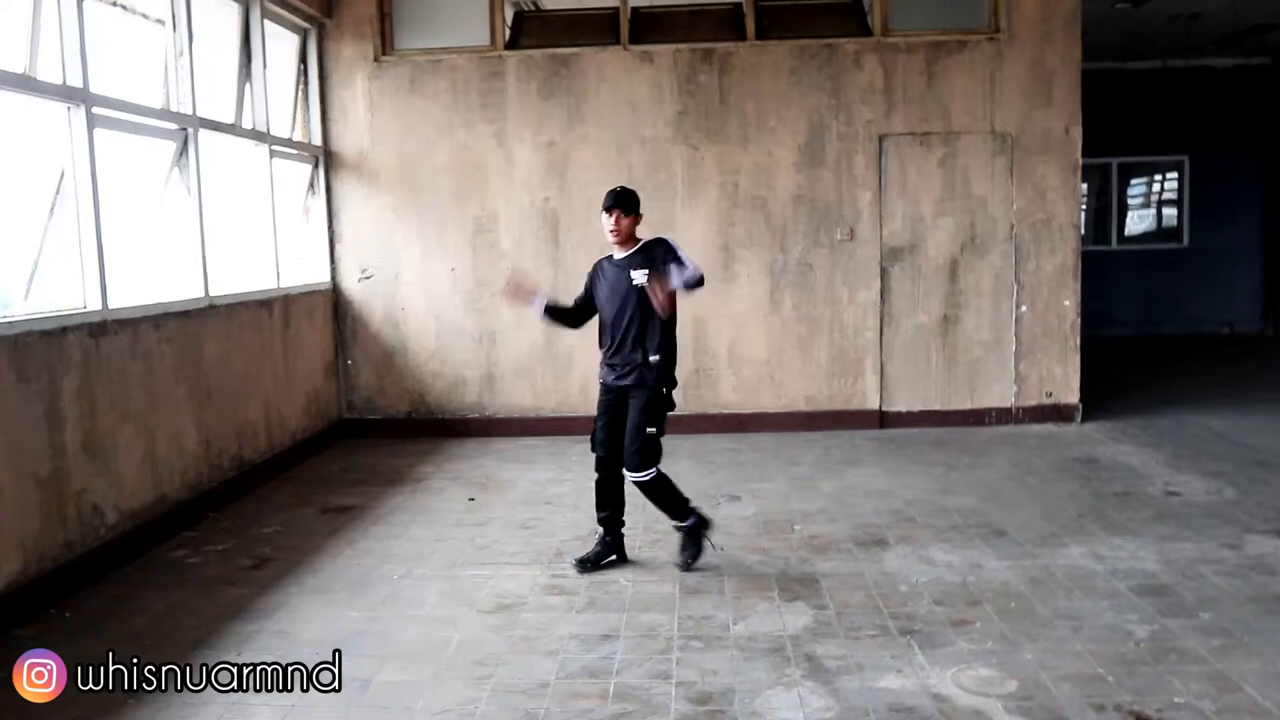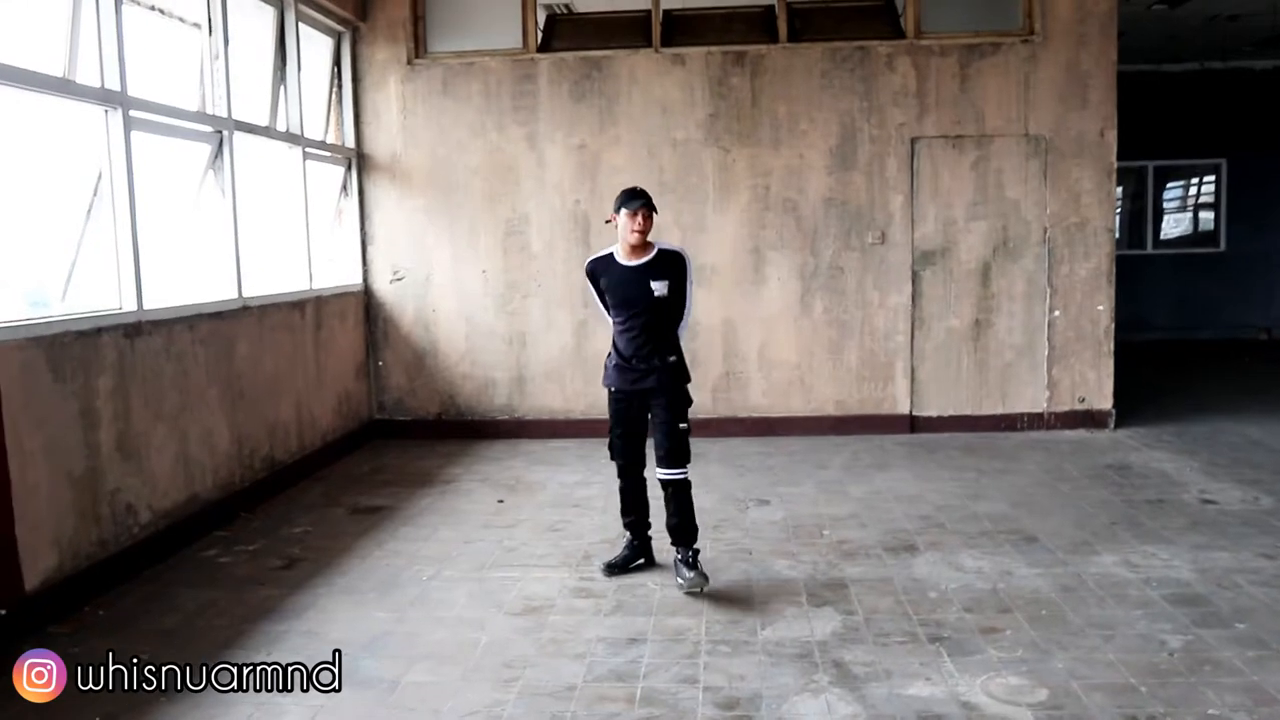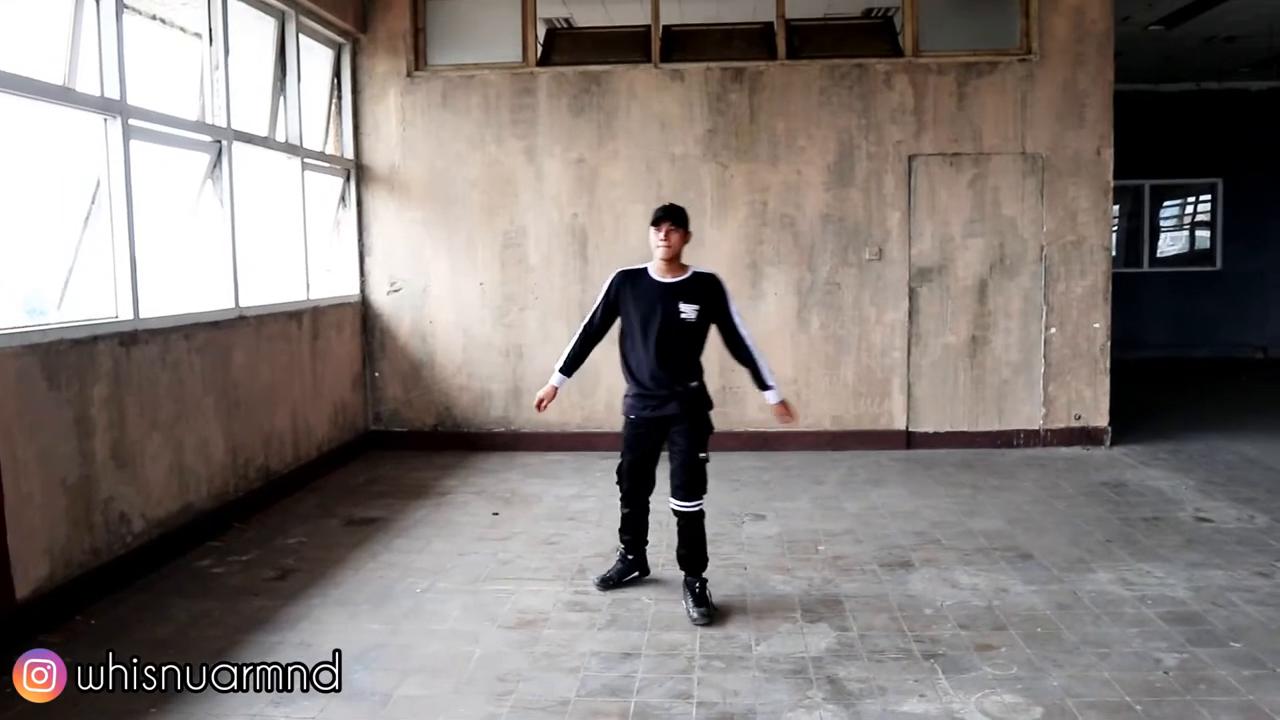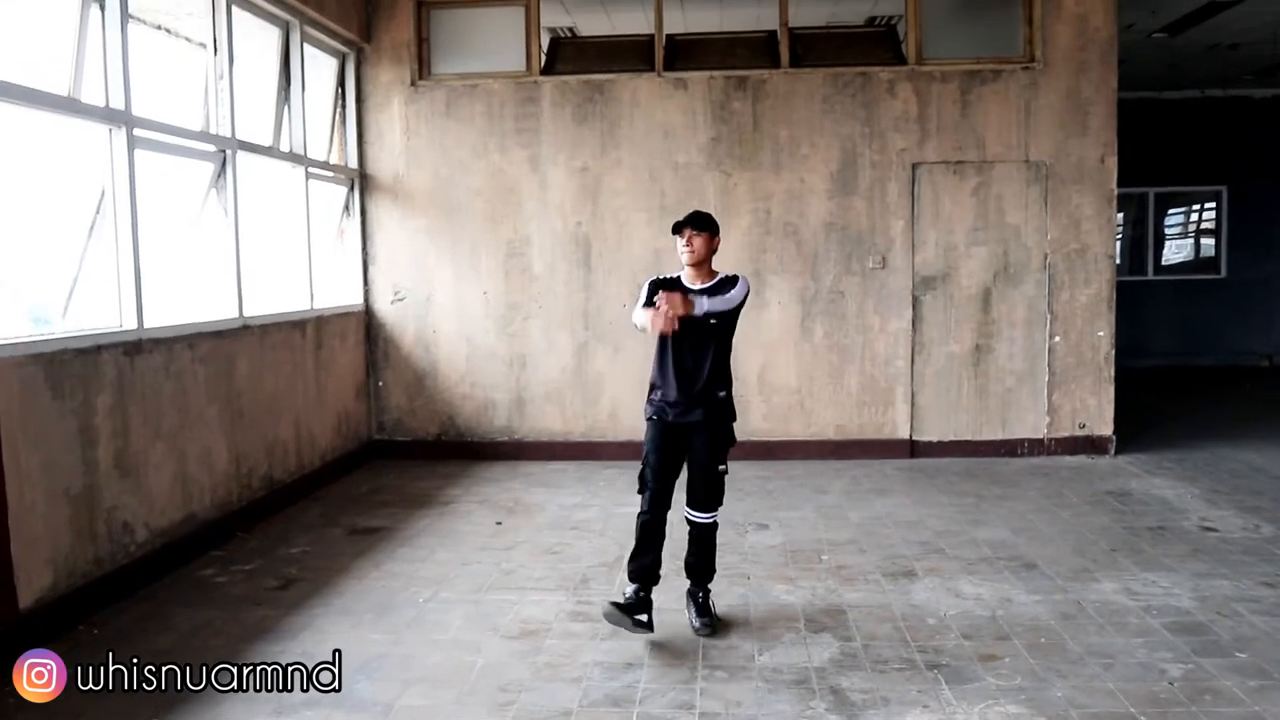
dt=0.4s
person 1, frame 1
left shoulder: (658, 250)
right shoulder: (601, 270)
left elbow: (694, 275)
right elbow: (575, 317)
left wrist: (670, 284)
right wrist: (535, 300)
left hip: (649, 376)
right hip: (612, 377)
left knee: (638, 465)
right knee: (606, 461)
left ankle: (690, 521)
right ankle: (611, 540)
person 1, frame 2
left shoulder: (674, 261)
right shoulder: (597, 268)
left elbow: (679, 315)
left hip: (665, 377)
right hip: (622, 379)
left knee: (672, 466)
right knee: (627, 468)
left ankle: (685, 552)
right ankle: (638, 543)
person 1, frame 3
left shoulder: (707, 286)
right shoulder: (624, 282)
left elbow: (738, 339)
right elbow: (591, 330)
left wrist: (771, 392)
right wrist: (557, 379)
left hip: (687, 405)
right hip: (640, 404)
left knee: (687, 497)
right knee: (632, 490)
left ankle: (694, 580)
right ankle: (632, 558)
person 1, frame 4
left shoulder: (733, 286)
right shoulder: (659, 287)
left elbow: (722, 303)
right elbow: (642, 314)
left wrist: (689, 306)
right wrist: (653, 316)
left hip: (711, 415)
right hip: (664, 411)
left knee: (703, 509)
right knee: (652, 502)
left ankle: (699, 592)
right ankle: (639, 593)
